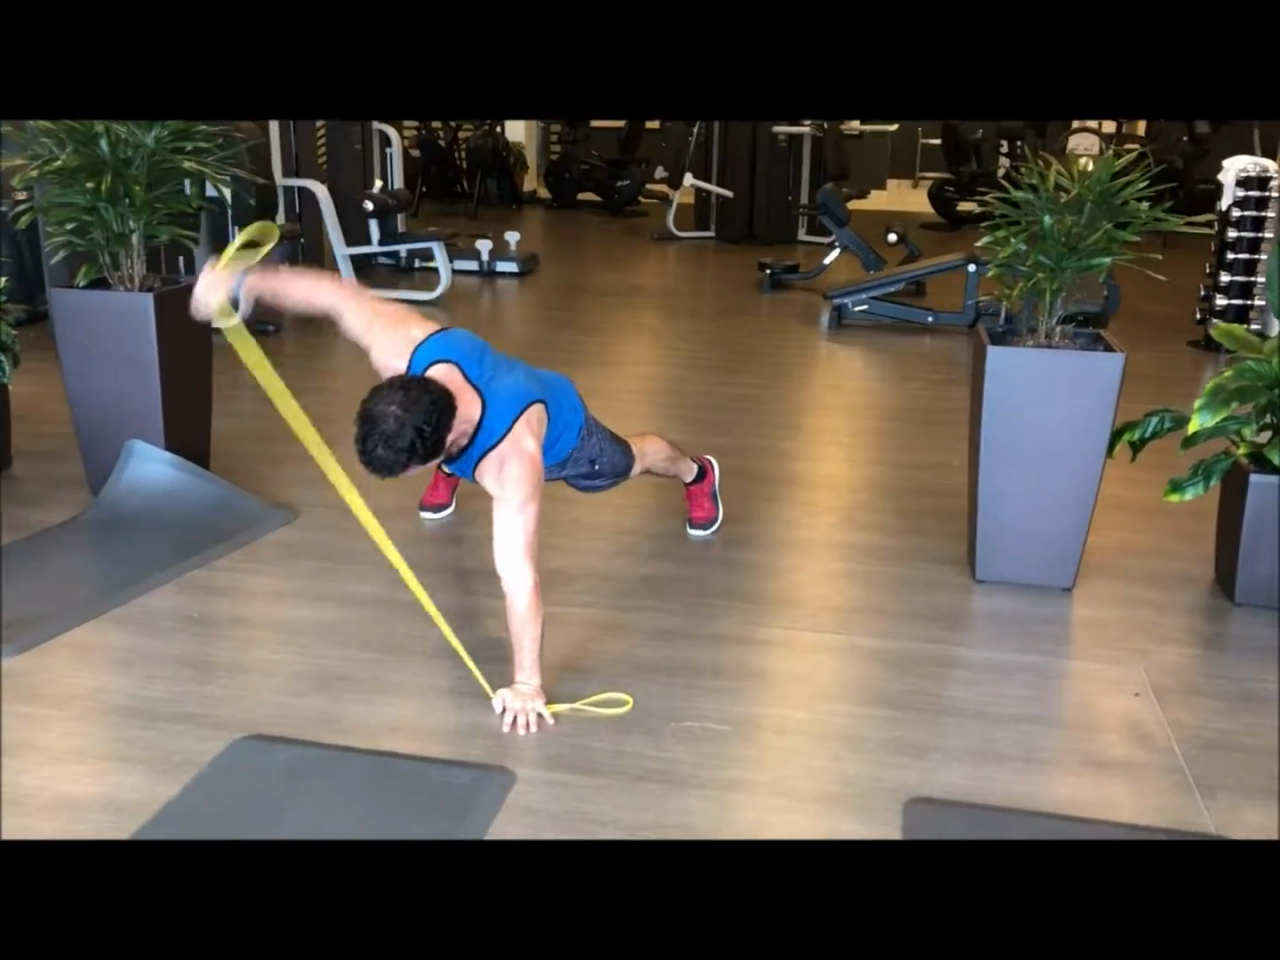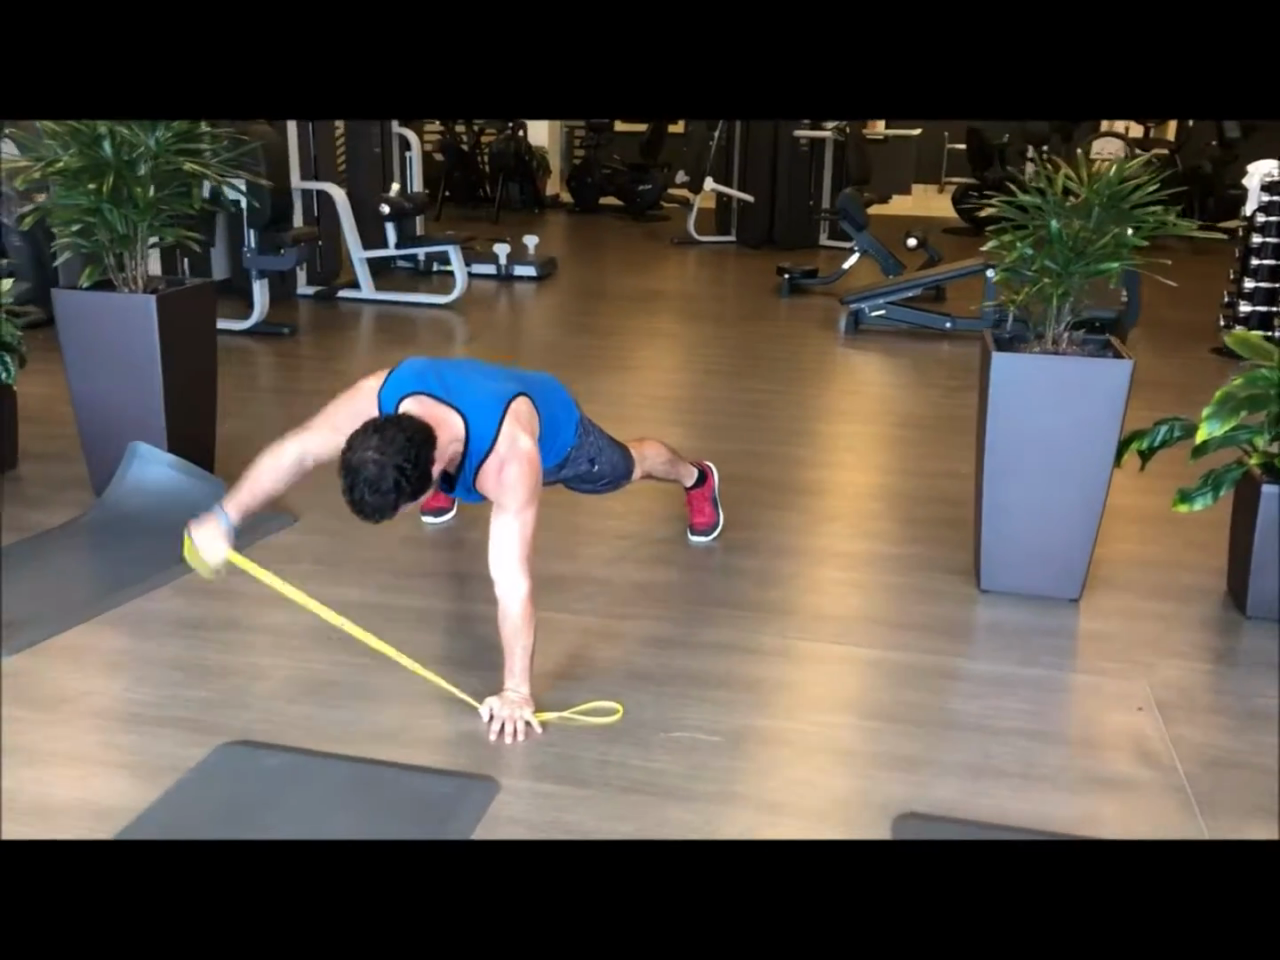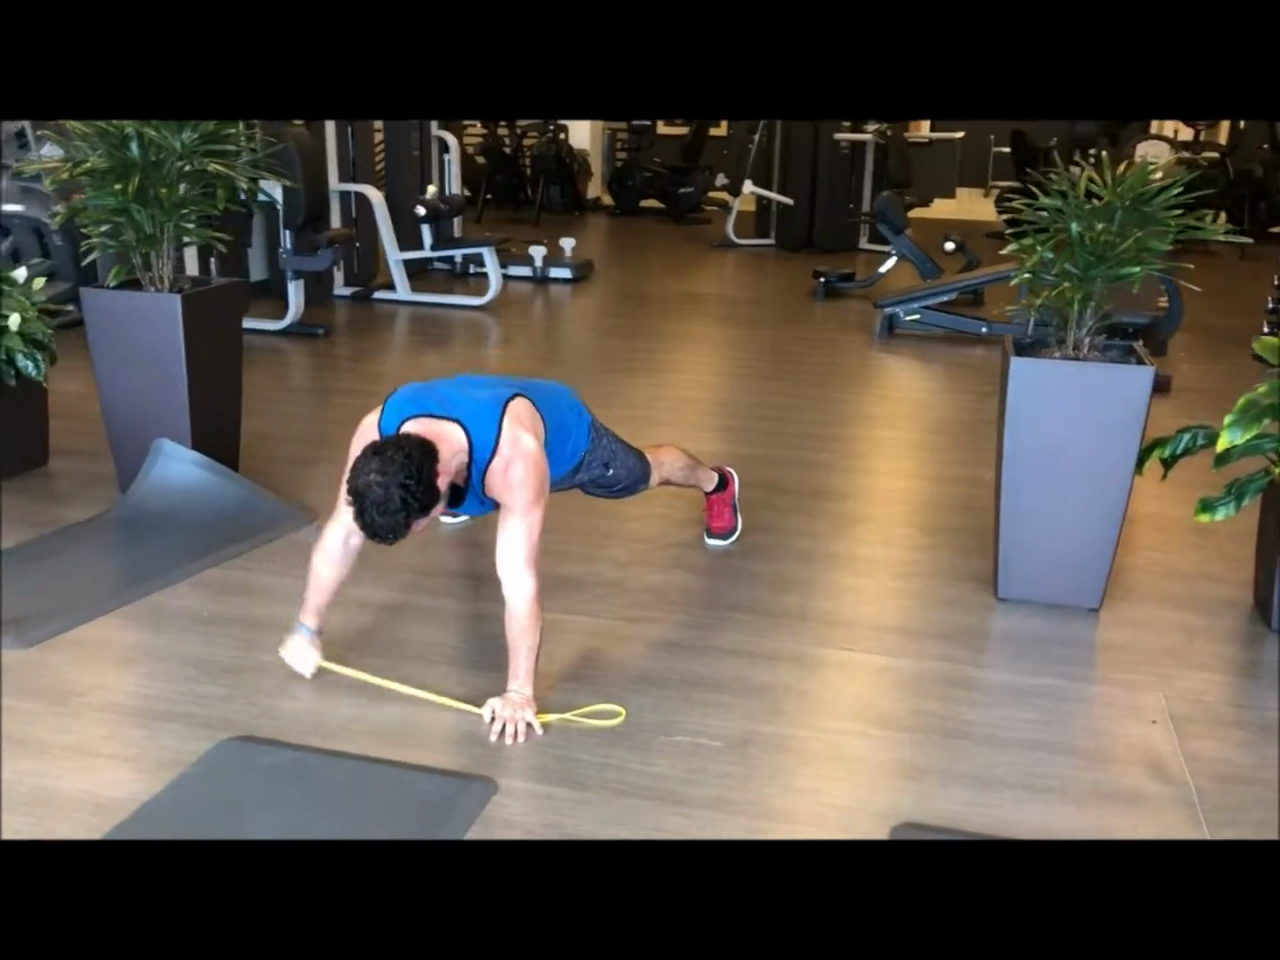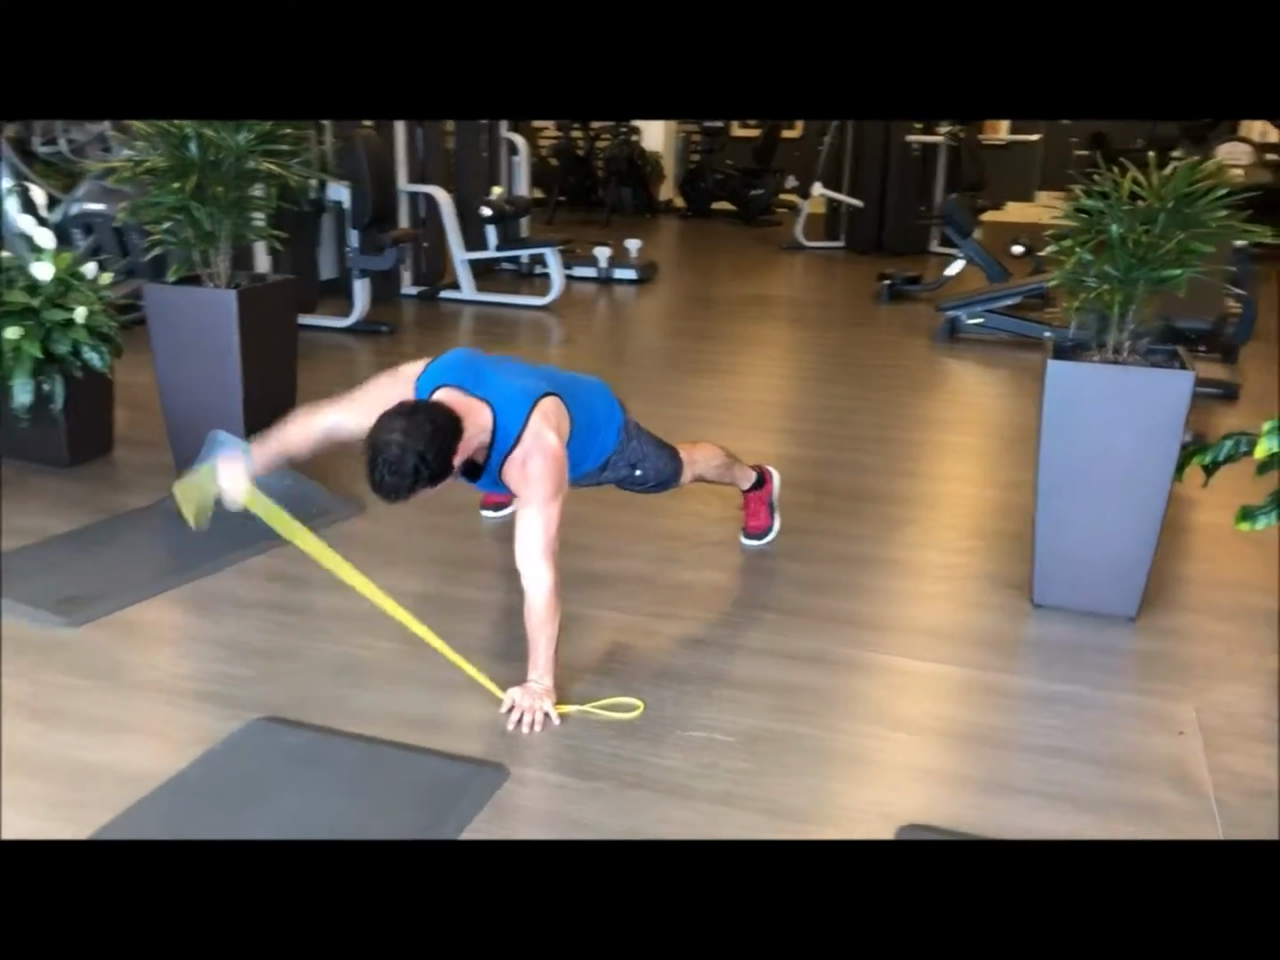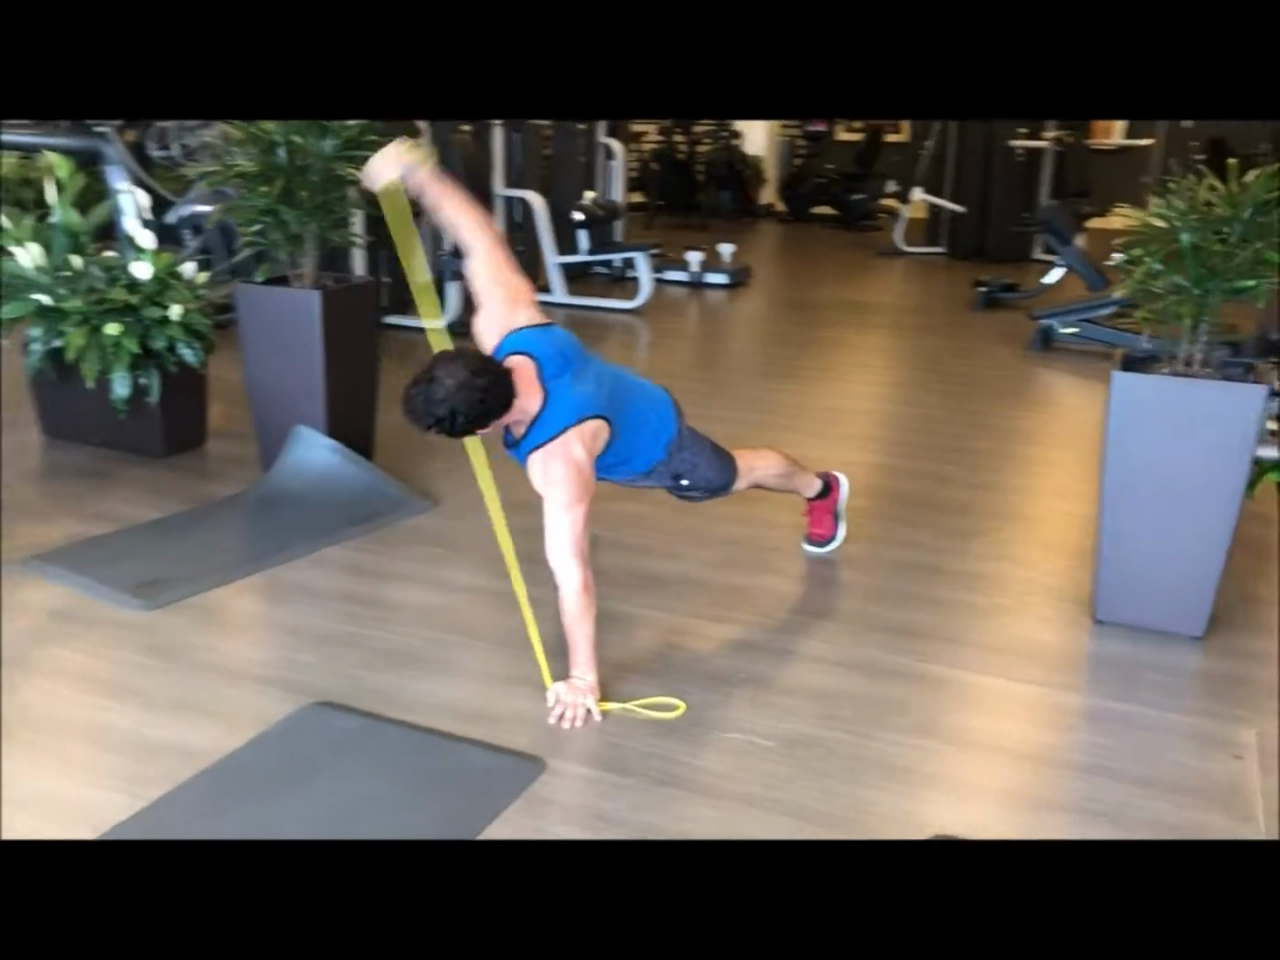
dt=0.3s
person 1, frame 1
left shoulder: (510, 453)
right shoulder: (418, 355)
left elbow: (519, 577)
right elbow: (338, 297)
left wrist: (527, 683)
right wrist: (240, 282)
left hip: (562, 438)
right hip: (518, 392)
left knee: (625, 463)
right knee: (440, 478)
left ankle: (694, 469)
right ankle: (447, 482)
person 1, frame 2
left shoulder: (507, 458)
right shoulder: (377, 399)
left elbow: (512, 582)
right elbow: (297, 452)
left wrist: (515, 692)
right wrist: (223, 517)
left hip: (556, 435)
right hip: (479, 402)
left knee: (626, 466)
right knee: (440, 497)
left ankle: (696, 478)
right ankle: (456, 493)
person 1, frame 3
left shoulder: (513, 460)
right shoulder: (378, 432)
left elbow: (519, 584)
right elbow: (341, 534)
left wrist: (519, 693)
right wrist: (306, 629)
left hip: (571, 441)
left knee: (647, 472)
right knee: (467, 500)
left ankle: (716, 482)
right ankle: (477, 498)
person 1, frame 4
left shoulder: (532, 455)
right shoulder: (425, 382)
left elbow: (538, 573)
right elbow: (323, 419)
left wrist: (539, 683)
right wrist: (249, 464)
left hip: (603, 437)
right hip: (554, 400)
left knee: (676, 467)
right knee: (505, 485)
left ankle: (754, 481)
right ankle: (505, 485)
person 1, frame 5
left shoulder: (556, 460)
right shoulder: (516, 333)
left elbow: (570, 573)
right elbow: (481, 242)
left wrist: (582, 682)
right wrist: (418, 171)
left hip: (656, 454)
right hip: (627, 403)
left knee: (737, 477)
left ankle: (821, 489)
